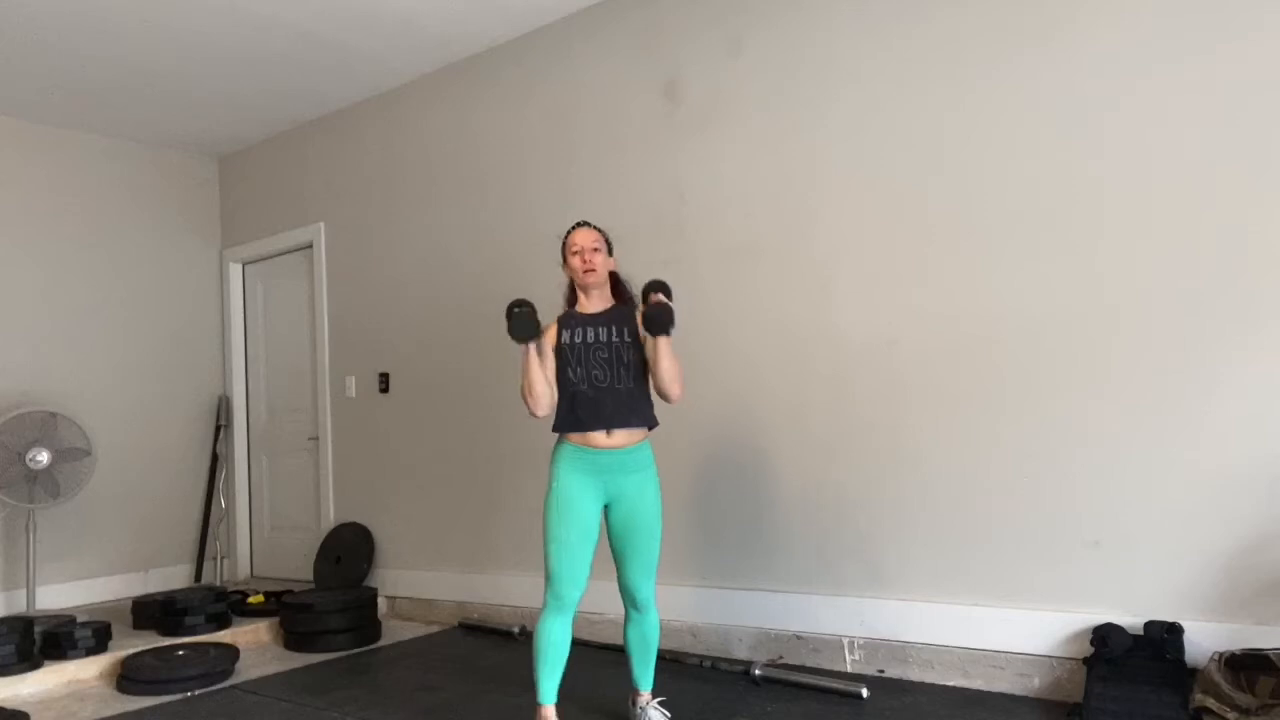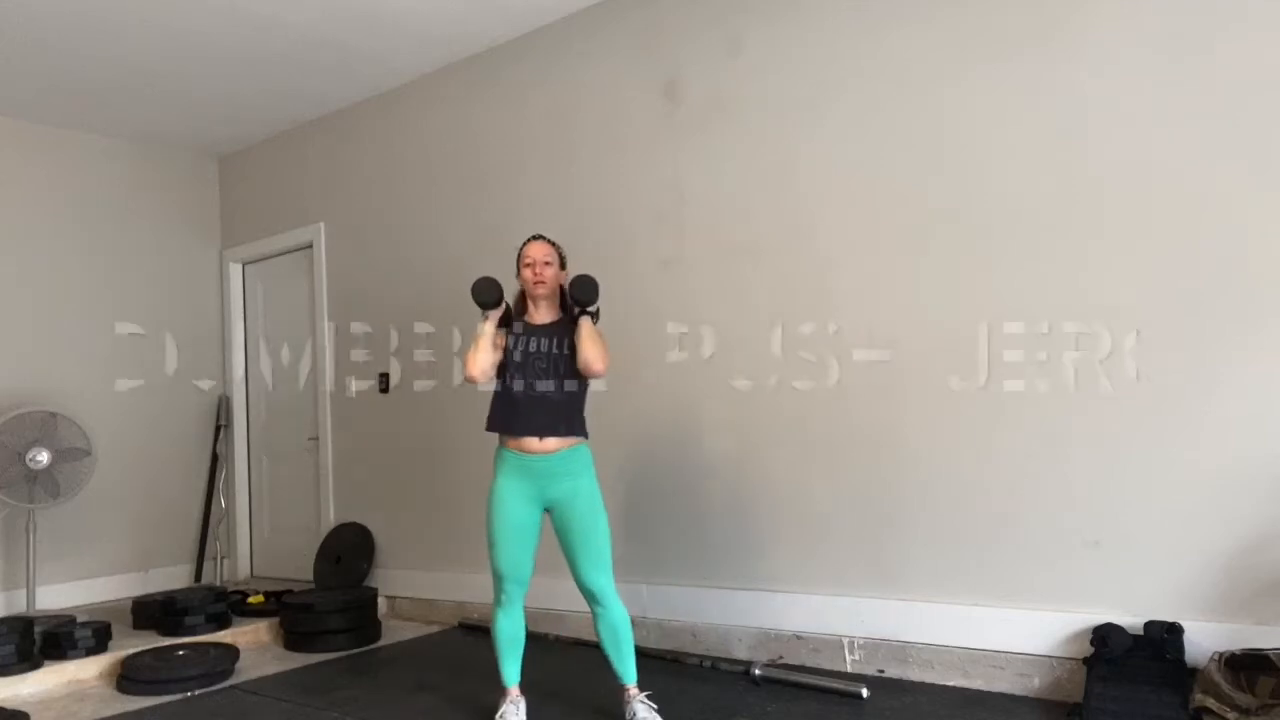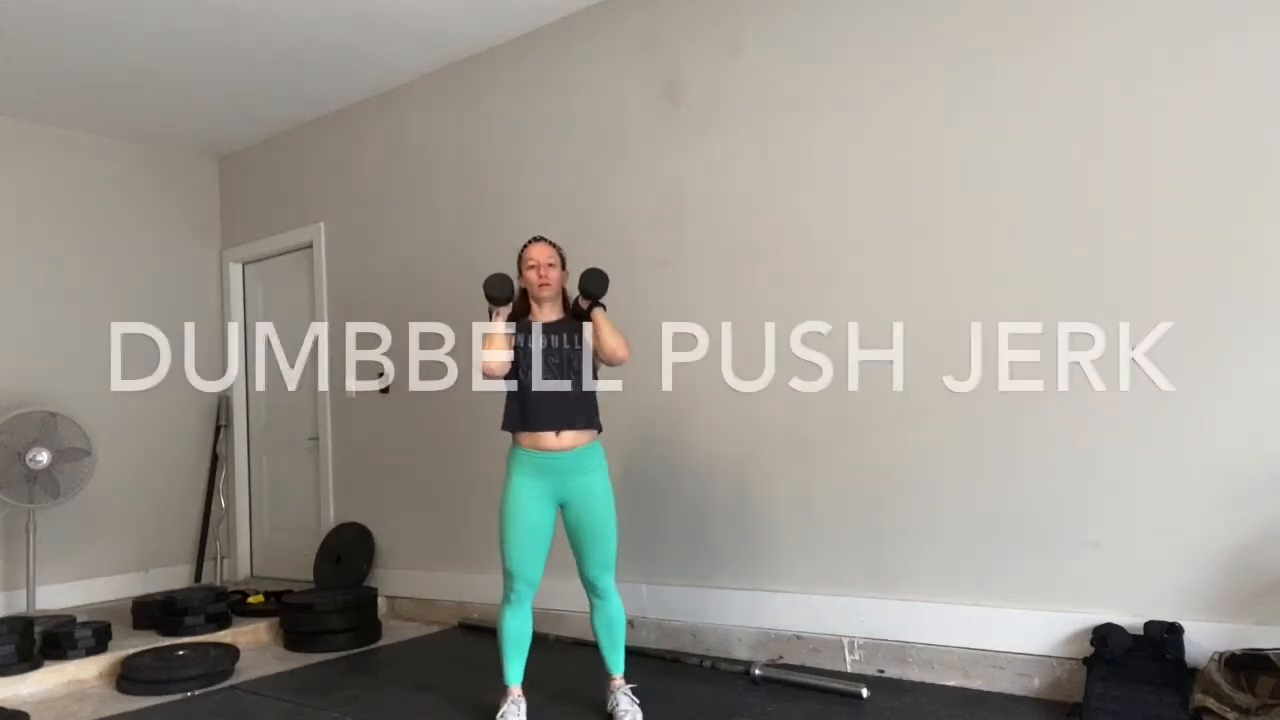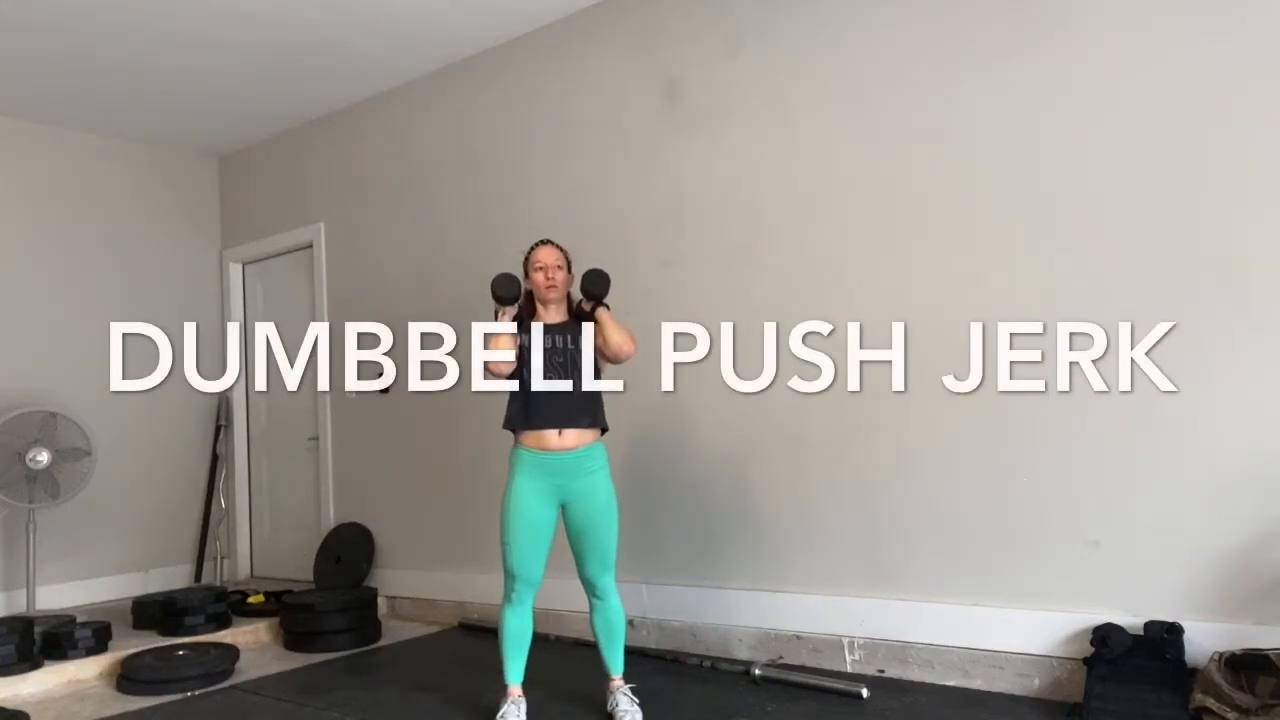
dt=0.5s
person 1, frame 1
left shoulder: (639, 319)
right shoulder: (557, 330)
left elbow: (672, 391)
right elbow: (540, 408)
left wrist: (662, 330)
right wrist: (528, 346)
left hip: (635, 467)
right hip: (576, 467)
left knee: (640, 595)
right knee: (563, 595)
person 1, frame 2
left shoulder: (578, 329)
right shoulder: (504, 333)
left elbow: (595, 366)
right elbow: (475, 372)
left wrist: (583, 315)
right wrist: (490, 319)
left hip: (570, 469)
right hip: (513, 471)
left knee: (599, 588)
right knee: (509, 589)
person 1, frame 3
left shoulder: (583, 328)
right shoulder: (513, 330)
left elbow: (618, 354)
right elbow: (492, 367)
left wrist: (594, 308)
right wrist: (499, 315)
left hip: (585, 466)
right hip: (529, 470)
left knee: (601, 583)
right knee: (518, 587)
person 1, frame 4
left shoulder: (588, 329)
right shoulder: (516, 330)
left elbow: (625, 350)
right elbow: (498, 366)
left wrist: (598, 308)
right wrist: (505, 315)
left hip: (588, 467)
right hip: (531, 469)
left knee: (600, 583)
right knee: (520, 586)
